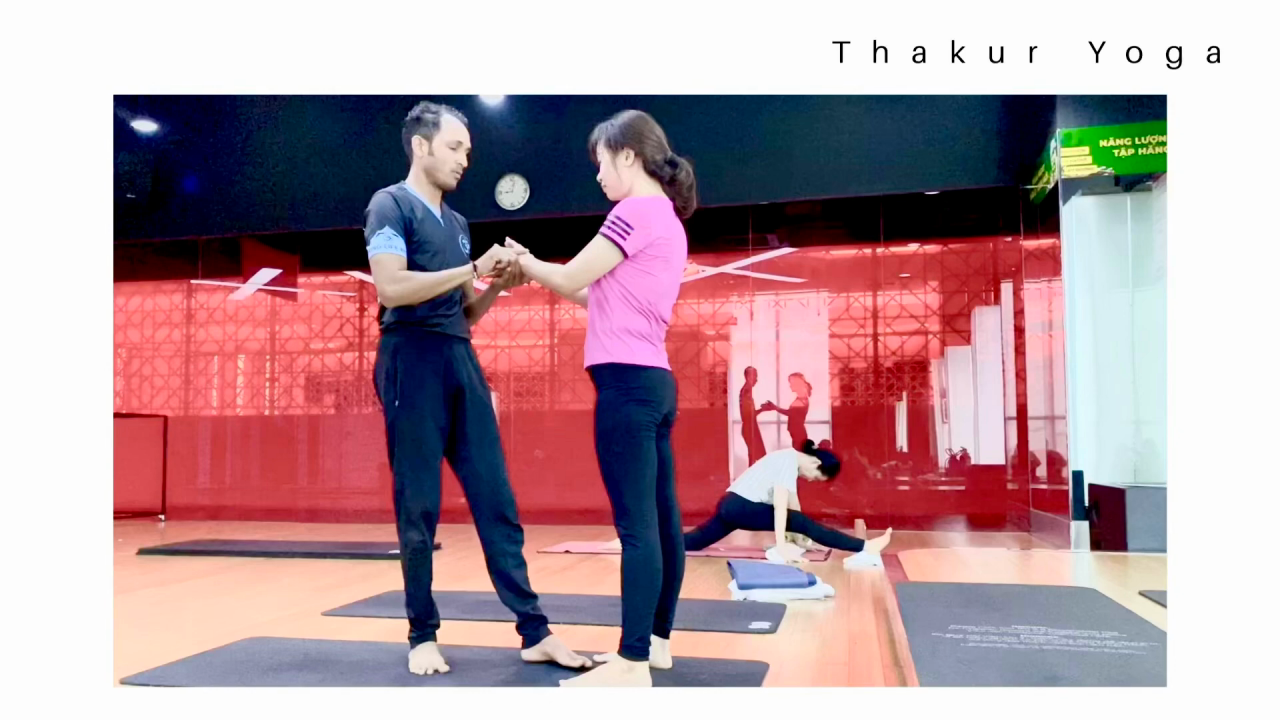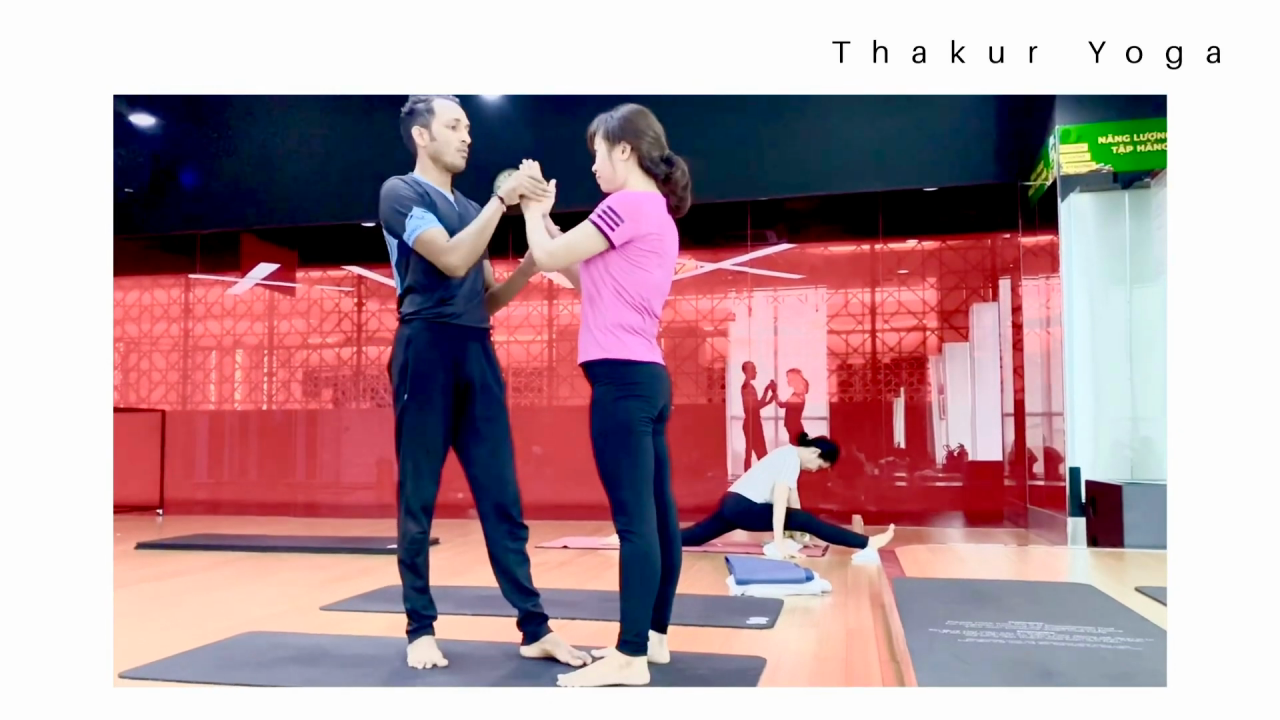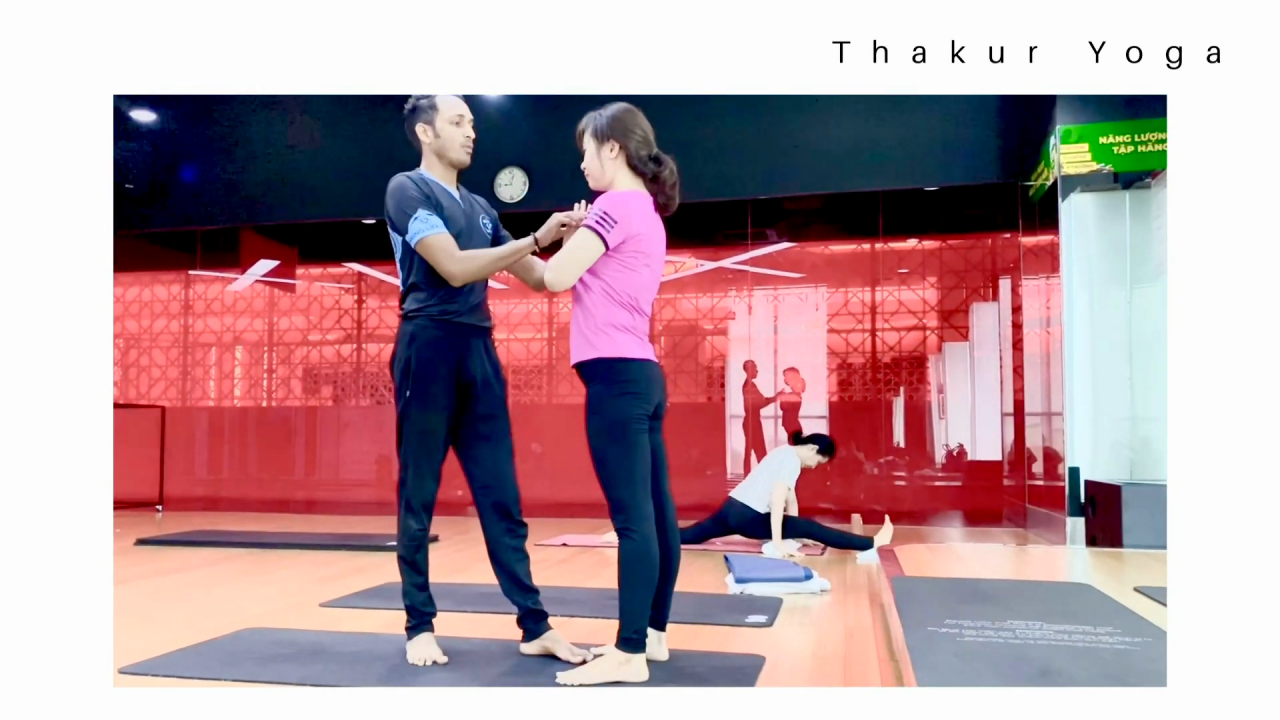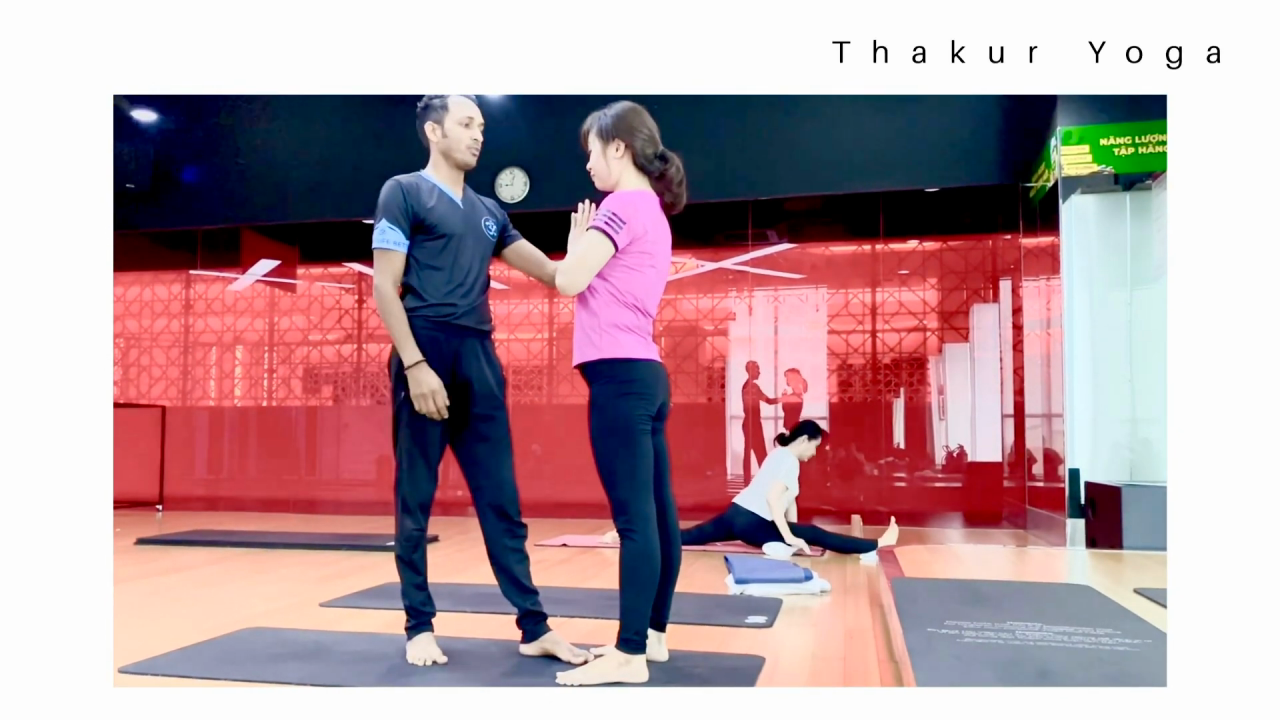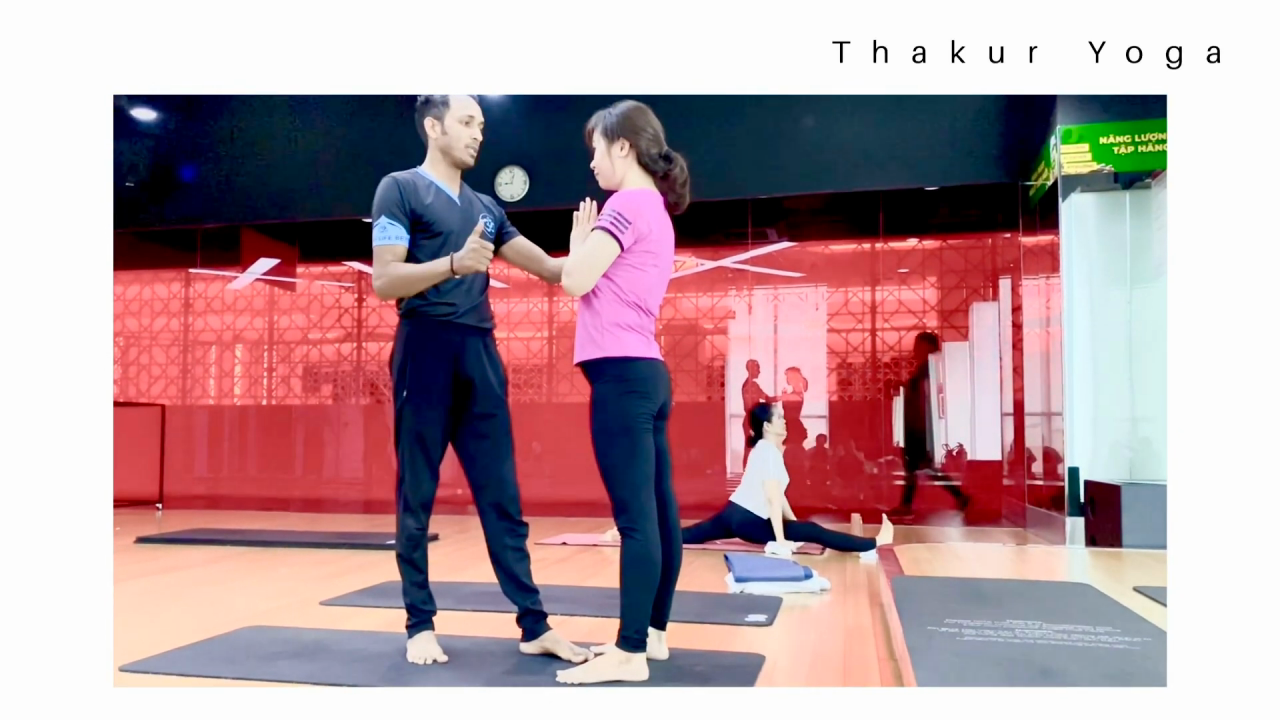
dt=1s
person 1, frame 1
left shoulder: (636, 211)
right shoulder: (666, 220)
left elbow: (570, 279)
right elbow: (599, 295)
left wrist: (524, 262)
right wrist: (533, 269)
left hip: (627, 382)
right hip: (652, 382)
left knee: (636, 525)
right knee: (659, 519)
left ankle: (632, 662)
right ankle: (655, 641)
person 1, frame 2
left shoulder: (630, 205)
right shoulder: (657, 215)
left elbow: (546, 257)
right elbow: (586, 276)
left wrist: (533, 212)
right wrist: (545, 219)
left hip: (622, 378)
right hip: (647, 377)
left knee: (634, 520)
right knee: (656, 514)
left ankle: (630, 656)
right ankle: (652, 636)
person 1, frame 3
left shoulder: (618, 204)
right shoulder: (645, 211)
left elbow: (557, 277)
left wrist: (569, 239)
right wrist: (577, 242)
left hip: (617, 376)
right hip: (641, 374)
left knee: (632, 516)
right knee: (654, 511)
left ankle: (630, 653)
right ankle: (650, 633)
person 1, frame 4
left shoulder: (622, 205)
right shoulder: (651, 212)
left elbow: (569, 281)
left wrist: (577, 239)
right wrist: (586, 244)
left hip: (619, 375)
right hip: (644, 374)
left knee: (634, 518)
right knee: (656, 512)
left ankle: (629, 654)
right ankle: (651, 634)
person 1, frame 5
left shoulder: (627, 204)
right shoulder: (656, 211)
left elbow: (575, 281)
left wrist: (580, 239)
right wrist: (588, 243)
left hip: (621, 373)
right hip: (646, 372)
left knee: (635, 516)
right knee: (657, 510)
left ankle: (630, 652)
right ankle: (651, 633)
person 2, frame 1
left shoulder: (456, 223)
right shoulder: (390, 204)
right elbow: (390, 288)
left wrist: (497, 285)
right wrist: (473, 267)
left hip: (461, 362)
right hip: (412, 359)
left knee: (496, 501)
right knee: (419, 507)
left ankle: (534, 630)
right ankle: (422, 634)
person 2, frame 2
left shoulder: (469, 207)
right shoulder: (400, 192)
right elbow: (453, 260)
left wrist: (535, 257)
right wrist: (503, 198)
left hip: (477, 353)
right hip: (427, 349)
left knee: (502, 497)
right knee: (418, 499)
left ankle: (534, 628)
right ankle: (420, 629)
person 2, frame 3
left shoulder: (479, 207)
right shoulder: (408, 189)
left elbow: (538, 277)
right elbow: (453, 268)
right wrist: (534, 237)
left hip: (480, 352)
right hip: (429, 346)
left knee: (501, 496)
right knee: (418, 496)
left ankle: (534, 625)
right ankle: (419, 626)
person 2, frame 4
left shoulder: (487, 211)
right shoulder: (403, 192)
left elbow: (553, 273)
right elbow: (385, 286)
right wrist: (414, 364)
left hip: (480, 357)
right hip: (426, 354)
left knee: (501, 499)
right knee: (415, 499)
left ankle: (534, 627)
right ankle: (419, 626)
person 2, frame 5
left shoulder: (484, 207)
right shoulder: (400, 189)
left elbow: (549, 268)
right elbow: (384, 281)
right wrist: (455, 264)
left hip: (481, 354)
right hip: (426, 350)
left knee: (502, 497)
right knee: (417, 497)
left ankle: (534, 625)
right ankle: (420, 625)
person 3, frame 1
left shoulder: (791, 461)
right shoulder: (788, 461)
left elbow: (792, 503)
right elbow: (780, 506)
left wrist: (797, 538)
right wrist: (782, 545)
left hip: (731, 505)
right hip: (740, 506)
left knee: (696, 542)
right knee: (804, 522)
right ankle: (864, 546)
person 3, frame 2
left shoulder: (790, 455)
right shoulder: (791, 458)
left elbow: (792, 498)
right elbow: (780, 501)
left wrist: (796, 534)
right wrist: (779, 541)
left hip: (732, 504)
right hip: (744, 507)
left knee: (696, 537)
right knee: (808, 521)
right ankle: (867, 543)
person 3, frame 3
left shoulder: (786, 452)
right shoulder: (791, 460)
left elbow: (790, 499)
right elbow: (777, 500)
left wrist: (794, 534)
right wrist: (778, 542)
left hip: (732, 508)
right hip: (747, 516)
left knee: (695, 535)
right knee: (810, 528)
right ankle: (872, 543)
person 3, frame 4
left shoulder: (780, 454)
right shoulder: (789, 460)
left elbow: (789, 499)
right elbow: (773, 496)
left wrist: (793, 532)
right wrist: (789, 536)
left hip: (736, 514)
right hip: (751, 523)
left knee: (689, 537)
right knee: (814, 535)
right ankle: (877, 544)
person 3, frame 5
left shoulder: (764, 448)
right shoulder: (768, 452)
left elbow: (778, 494)
right elbow: (771, 496)
left wrist: (793, 520)
right wrist: (781, 540)
left hip: (736, 513)
right hip: (747, 520)
left knee: (684, 537)
right knee: (810, 531)
right ankle: (872, 544)
